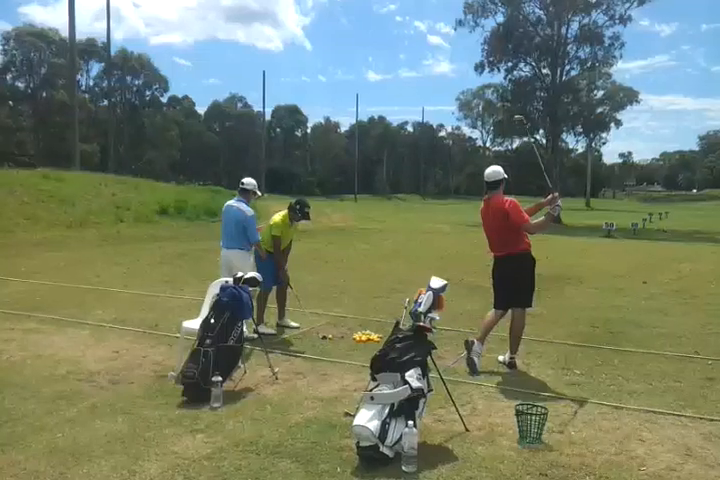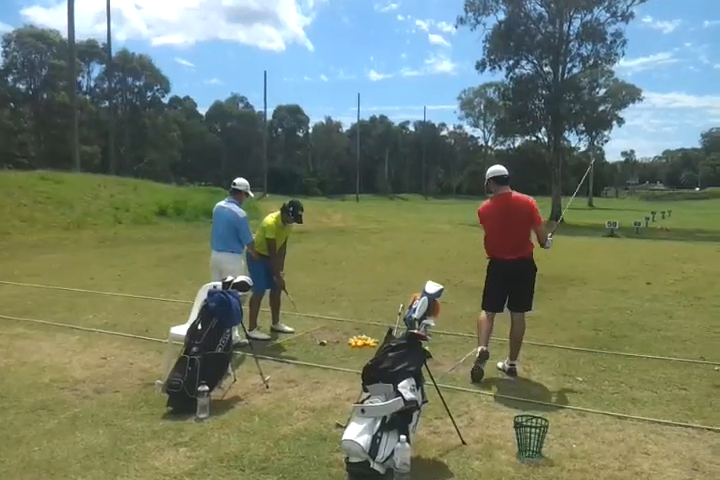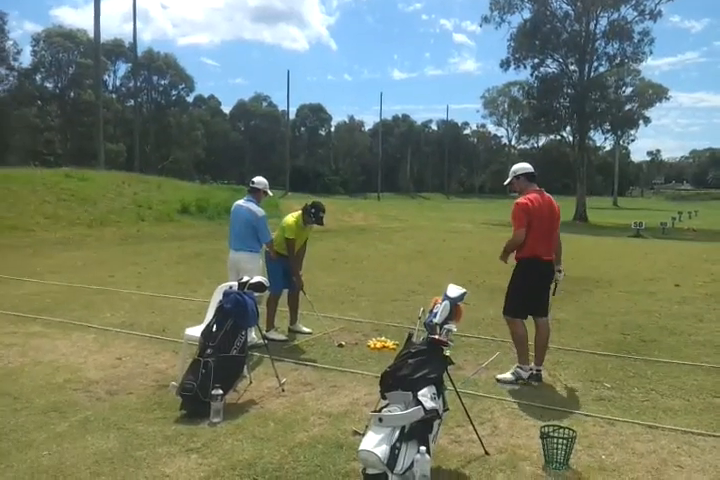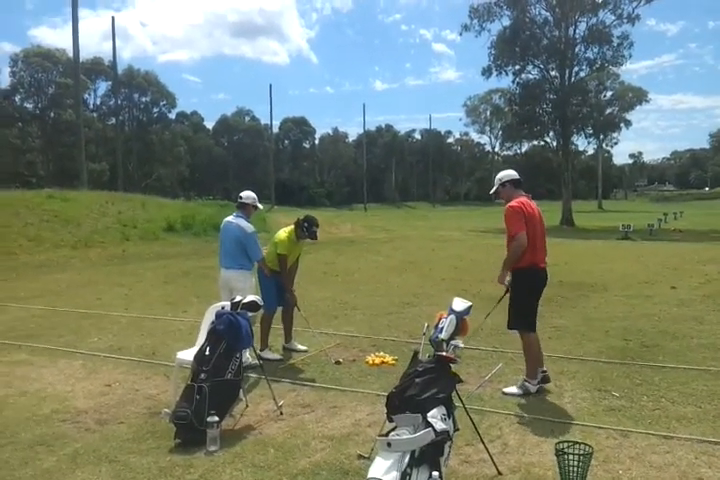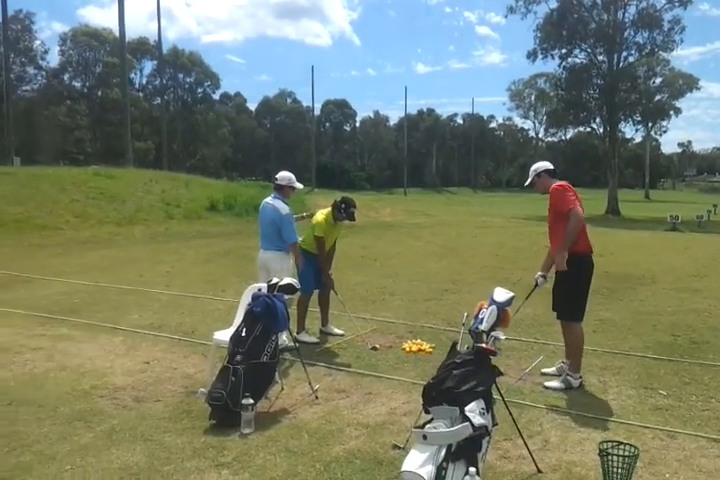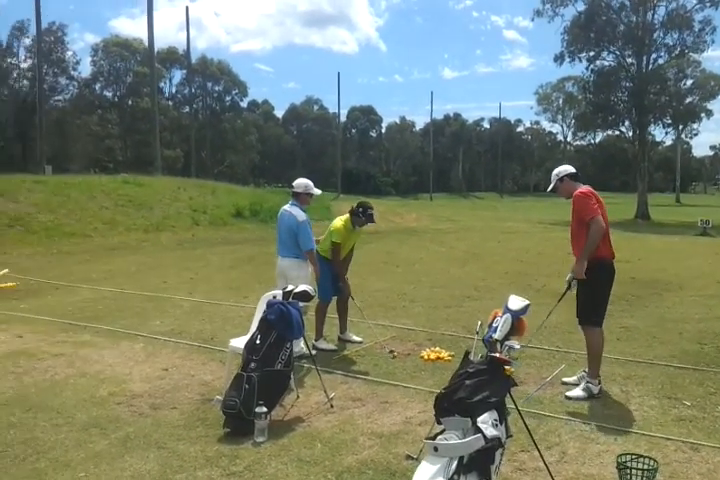
dt=0.5s
person 1, frame 1
left shoulder: (485, 207)
right shoulder: (508, 203)
right elbow: (530, 228)
left wrist: (543, 203)
right wrist: (551, 215)
left hip: (501, 262)
right hip: (520, 261)
left knee: (499, 308)
right knee: (519, 310)
left ankle: (477, 343)
right ankle: (511, 357)
person 1, frame 2
left shoulder: (484, 208)
right shoulder: (527, 202)
right elbow: (542, 235)
right wrist: (546, 242)
left hip: (497, 265)
right hip: (523, 265)
left knee: (488, 310)
right knee: (518, 314)
left ankle: (482, 348)
right ankle: (511, 363)
person 1, frame 3
left shoulder: (522, 203)
right shoulder: (551, 201)
left elbow: (518, 238)
right elbow: (557, 236)
left wrist: (505, 252)
right wrist: (558, 265)
left hip: (529, 265)
right hip: (547, 265)
left knee: (513, 315)
right knee: (541, 317)
left ankle: (523, 368)
right ankle: (537, 368)
person 1, frame 4
left shoulder: (514, 207)
right shoulder: (532, 206)
left elbow: (520, 243)
left wrist: (504, 270)
left hip: (526, 274)
right hip: (537, 271)
left knee: (526, 329)
right knee: (528, 327)
left ankle: (531, 382)
right ankle: (540, 371)
person 1, frame 5
left shoulder: (559, 188)
right shoulder: (557, 195)
left elbow: (578, 217)
right elbow: (556, 239)
left wrist: (563, 252)
right wrist: (543, 271)
left hip: (575, 262)
right hip: (568, 262)
left knee: (572, 319)
right knee: (564, 317)
left ankle: (574, 376)
right ankle: (568, 364)
person 1, frame 6
left shoulder: (582, 195)
right shoulder: (584, 196)
left elbow: (599, 226)
left wrist: (582, 262)
right wrist: (579, 266)
left hip: (596, 268)
right hip: (593, 267)
left knee: (591, 324)
right knee: (589, 323)
left ankle: (593, 383)
right ankle: (590, 373)
person 2, frame 1
left shoulder: (227, 206)
right shoulder: (247, 212)
right elbow: (254, 241)
left wrist: (254, 228)
right wrist: (263, 254)
left hip: (225, 252)
right hip: (241, 255)
person 2, frame 2
left shoulder: (217, 207)
right shoulder: (239, 213)
right elbow: (248, 241)
right wrist: (255, 255)
left hip: (215, 255)
right hip: (231, 258)
right ankle: (232, 336)
person 2, frame 3
left shoulder: (236, 206)
right shoulder: (258, 212)
right elbow: (267, 241)
right wrist: (273, 253)
left hip: (233, 255)
right hip: (250, 258)
right ankle: (248, 337)
person 2, frame 4
left shoulder: (225, 222)
right shoulder: (247, 228)
right elbow: (258, 258)
right wrist: (267, 270)
left hip: (224, 273)
right hip: (241, 276)
right ankle: (242, 357)
person 2, frame 5
left shoulder: (265, 203)
right shoulder: (283, 209)
right elbow: (291, 241)
left wrist: (303, 216)
right wrist: (299, 258)
left hip: (263, 254)
right hip: (279, 258)
right ankle: (278, 340)
person 2, frame 6
left shoulder: (283, 211)
right shoulder: (301, 217)
right elbow: (308, 249)
left wrist: (314, 240)
right wrist: (316, 266)
left hip: (282, 261)
right hip: (297, 265)
right ankle: (296, 348)
person 3, frame 1
left shoulder: (294, 221)
right shoulder: (278, 221)
left elbow: (288, 243)
right elbow: (276, 249)
left wrist: (284, 265)
right wrist: (282, 270)
left hip: (277, 254)
right hip: (265, 254)
left knee: (283, 285)
right knee: (266, 288)
left ankle: (282, 319)
right ankle: (259, 324)
person 3, frame 2
left shoulder: (287, 223)
right shoulder: (271, 223)
left elbow: (283, 246)
right elbow: (273, 252)
left wrist: (281, 270)
right wrist: (278, 276)
left hip: (269, 257)
right hip: (257, 256)
left knee: (276, 289)
right knee: (259, 291)
left ankle: (276, 323)
right ankle: (252, 329)
person 3, frame 3
left shoulder: (308, 223)
right shoulder: (291, 223)
left elbow: (302, 246)
right elbow: (291, 252)
left wrist: (299, 269)
right wrist: (297, 276)
left hip: (288, 256)
right hip: (275, 255)
left knee: (295, 289)
right knee: (276, 291)
left ankle: (293, 324)
right ankle: (269, 329)
person 3, frame 4
left shoulder: (301, 237)
right shoulder: (283, 238)
left elbow: (294, 262)
right elbow: (283, 268)
left wrist: (291, 286)
right wrist: (290, 292)
left hip: (280, 272)
right hip: (268, 272)
left knee: (289, 305)
right knee: (270, 309)
left ankle: (288, 342)
right ankle: (263, 349)
person 3, frame 5
left shoulder: (339, 220)
right shoulder: (321, 220)
left elbow: (332, 245)
right elbow: (321, 250)
left wrist: (329, 269)
right wrist: (327, 275)
left hip: (318, 255)
right hip: (306, 254)
left knee: (325, 289)
right knee: (307, 292)
left ankle: (325, 325)
right ankle: (300, 331)
person 3, frame 6
left shoulder: (357, 226)
right shoulder: (339, 226)
left elbow: (349, 251)
right elbow: (335, 256)
left wrist: (344, 275)
right wrist: (343, 280)
left hip: (336, 261)
right hip: (324, 260)
left knee: (344, 295)
right knee: (325, 298)
left ankle: (343, 332)
right ankle: (318, 339)
